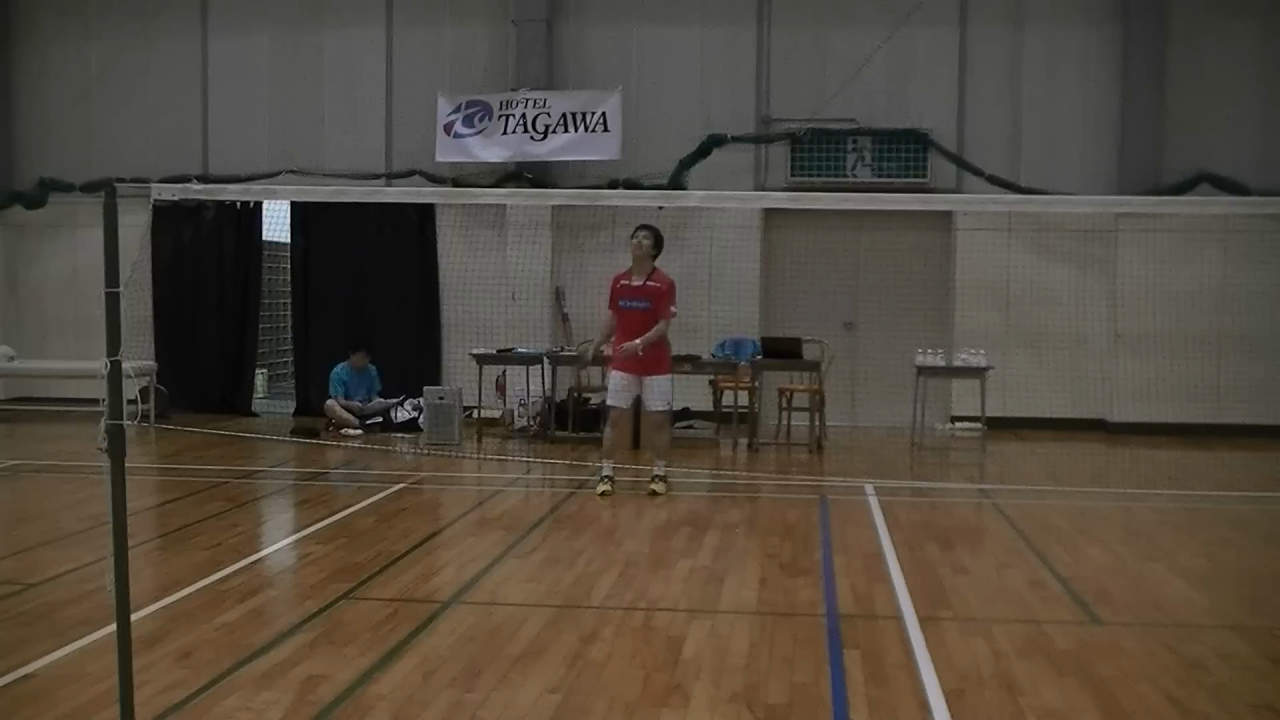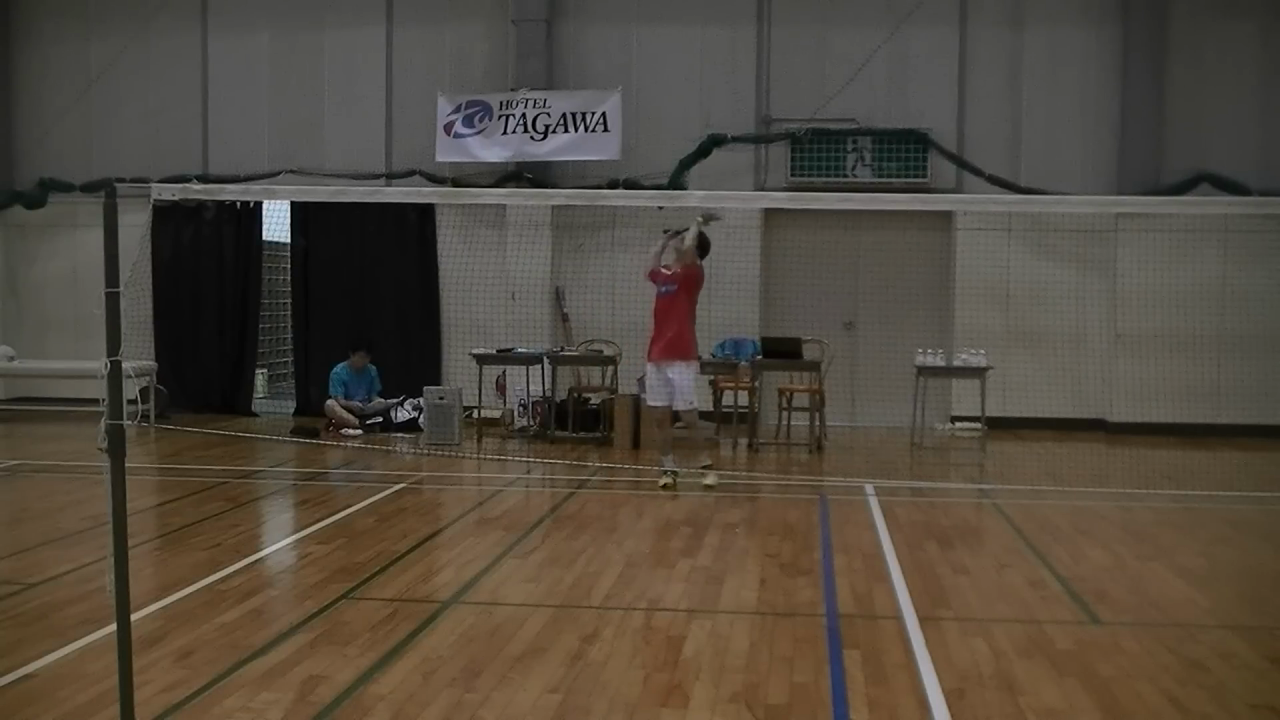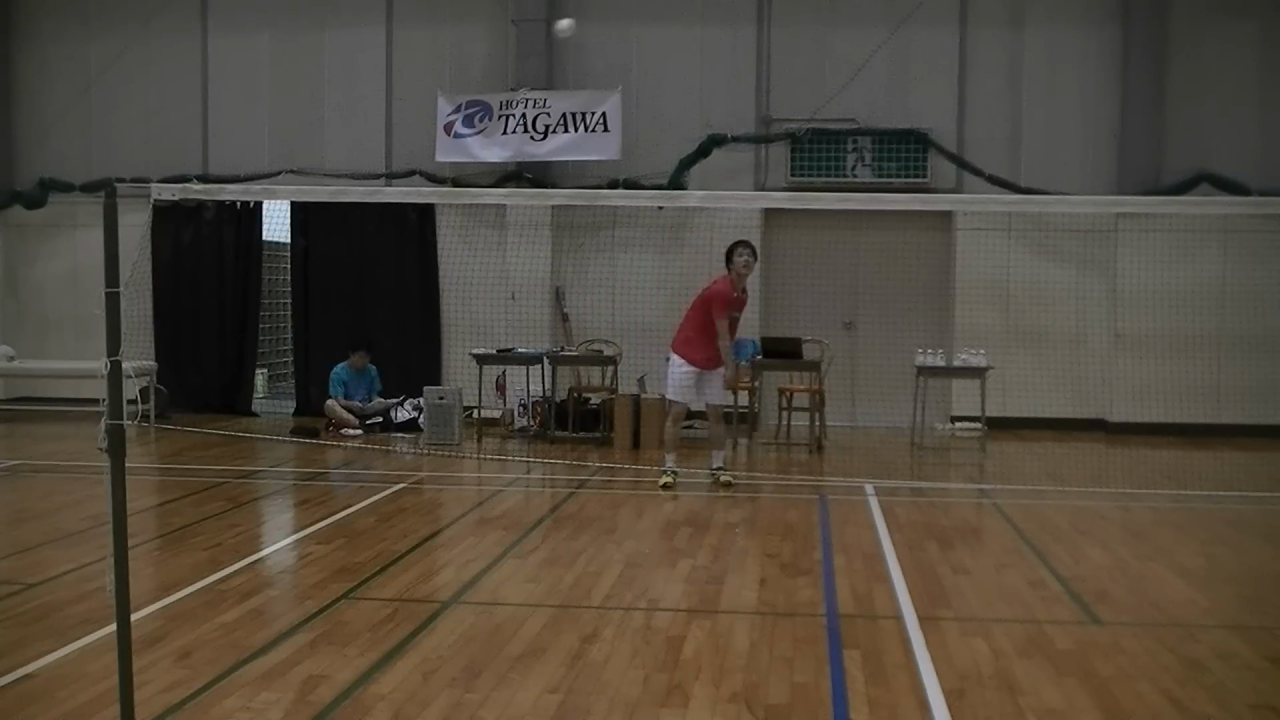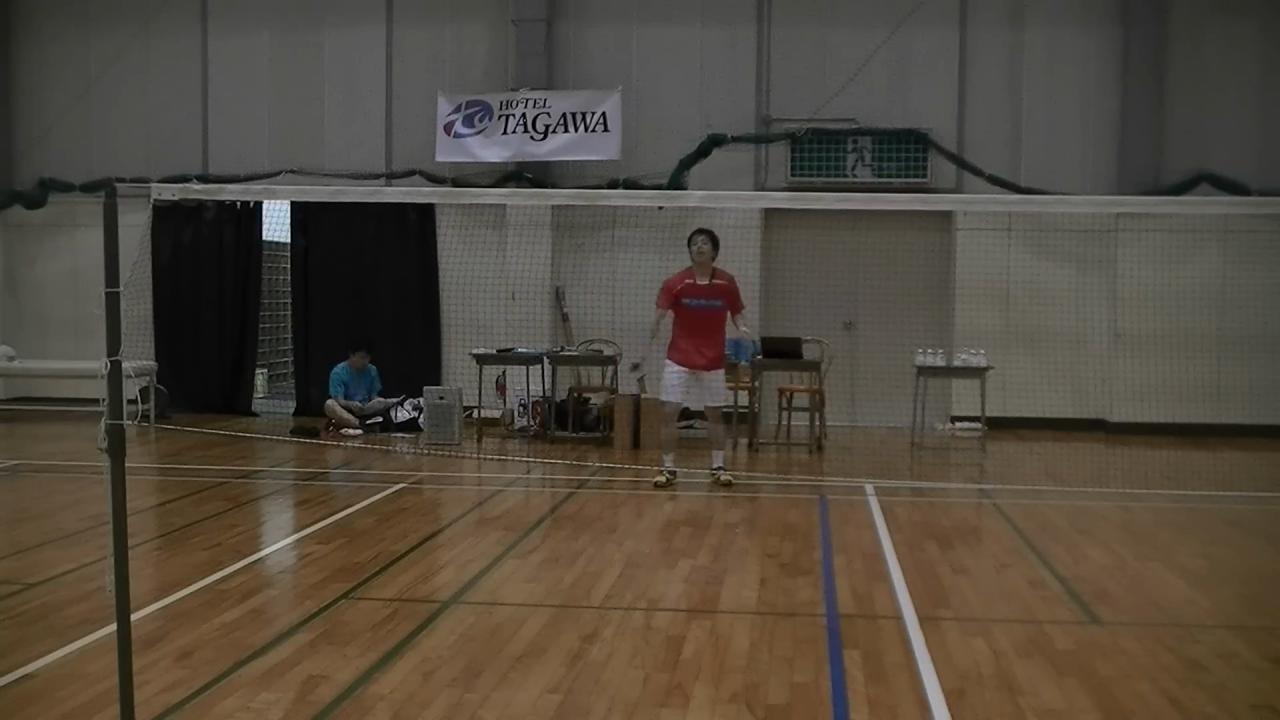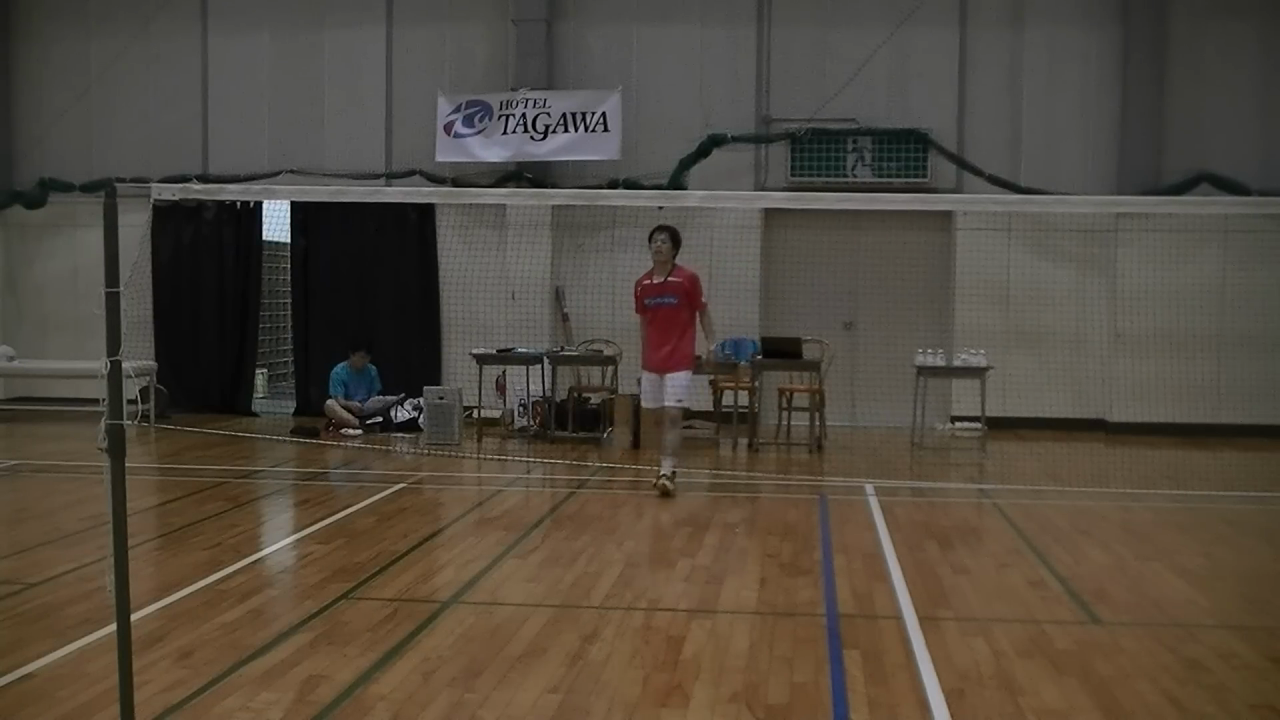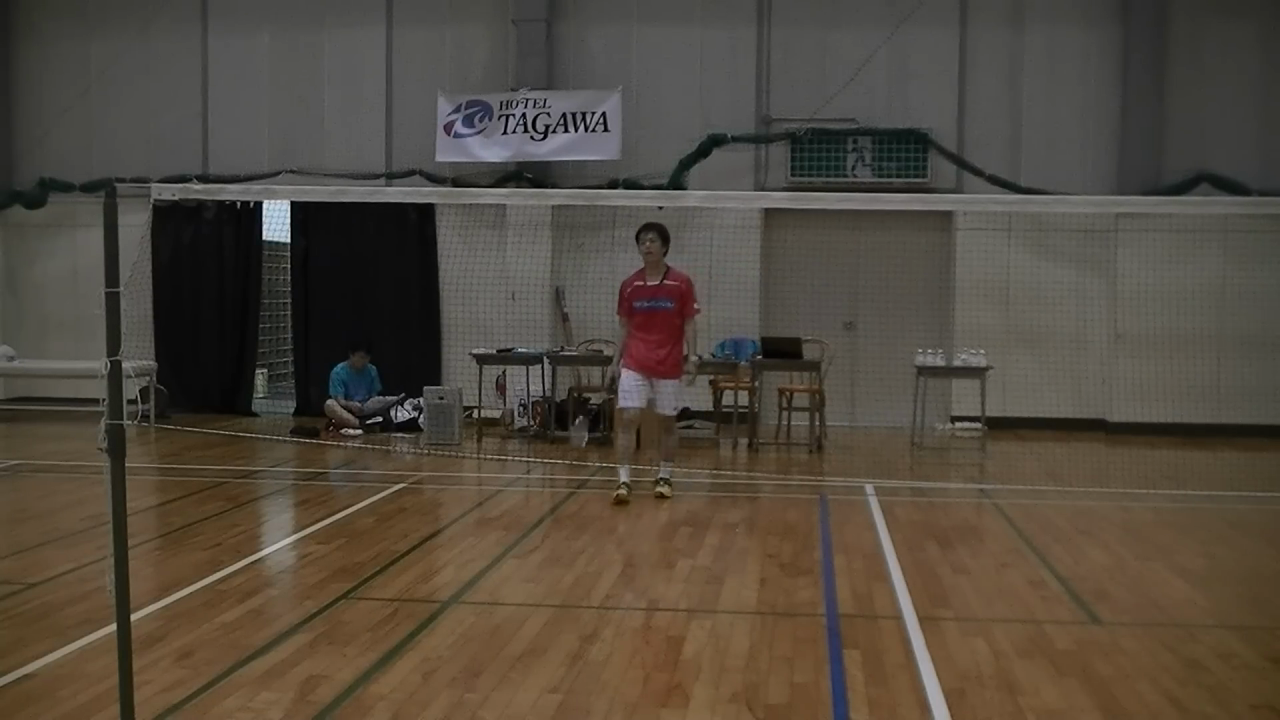
dt=0.7s
person 1, frame 1
left shoulder: (664, 284)
right shoulder: (619, 282)
left elbow: (664, 325)
left wrist: (639, 343)
right wrist: (595, 345)
left hip: (656, 363)
right hip: (622, 363)
left knee: (659, 420)
right knee: (615, 418)
left ankle: (659, 474)
right ankle: (606, 474)
person 1, frame 2
left shoulder: (693, 272)
right shoulder: (662, 273)
left elbow: (687, 251)
right elbow: (651, 272)
left wrist: (697, 226)
right wrist: (667, 240)
left hip: (683, 356)
right hip: (657, 355)
left knee: (688, 415)
right knee: (660, 416)
left ankle: (705, 464)
right ankle: (668, 468)
person 1, frame 3
left shoulder: (743, 295)
right shoulder: (721, 290)
right elbow: (721, 334)
left wrist: (728, 366)
right wrist: (730, 367)
left hip: (713, 360)
right hip: (686, 355)
left knee: (716, 413)
right knee: (677, 412)
left ankle: (718, 467)
right ankle: (669, 468)
person 1, frame 4
left shoulder: (727, 283)
right shoulder: (675, 282)
left elbow: (737, 311)
right elbow: (659, 318)
left wrist: (742, 328)
left hip: (713, 360)
right hip: (679, 359)
left knee: (714, 415)
right knee: (669, 413)
left ankle: (718, 467)
right ankle: (667, 468)
person 1, frame 5
left shoulder: (688, 279)
right shoulder: (641, 284)
left elbow: (703, 313)
left wrist: (711, 345)
right wrist: (643, 357)
left hip: (679, 361)
right hip: (652, 361)
left knee: (673, 416)
right knee: (657, 416)
left ankle: (667, 474)
right ankle: (665, 468)
person 1, frame 6
left shoulder: (682, 283)
right shoulder: (629, 286)
left elbow: (689, 324)
right elbow: (625, 327)
left wrist: (692, 357)
right wrist: (616, 361)
left hip: (669, 365)
right hip: (634, 364)
left knee: (668, 422)
right knee: (627, 419)
left ankle: (664, 477)
right ankle: (624, 481)
